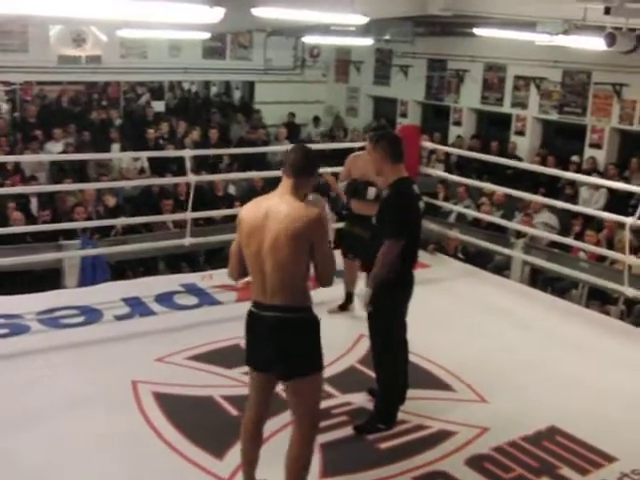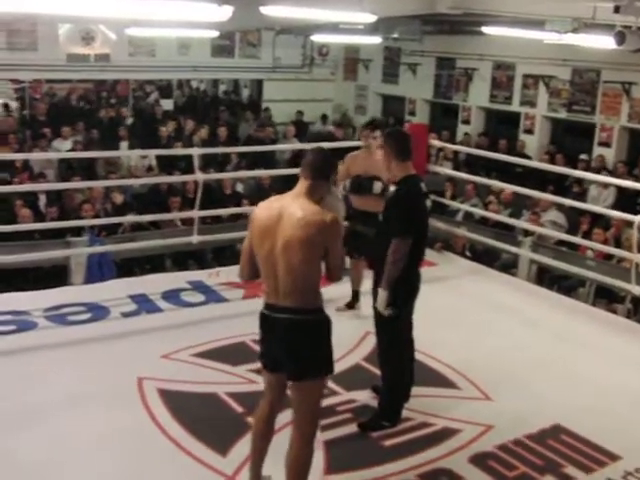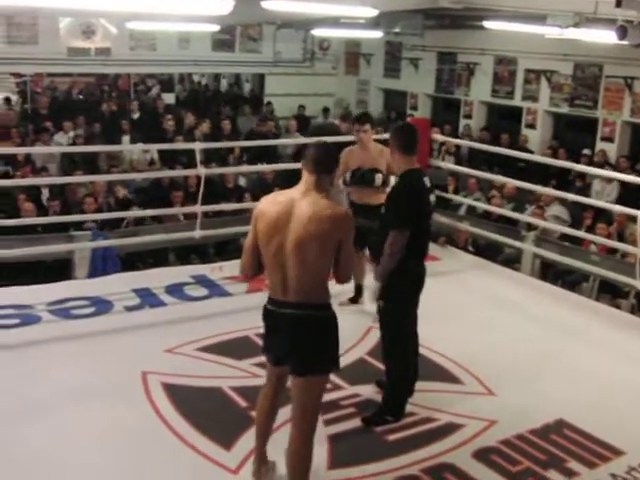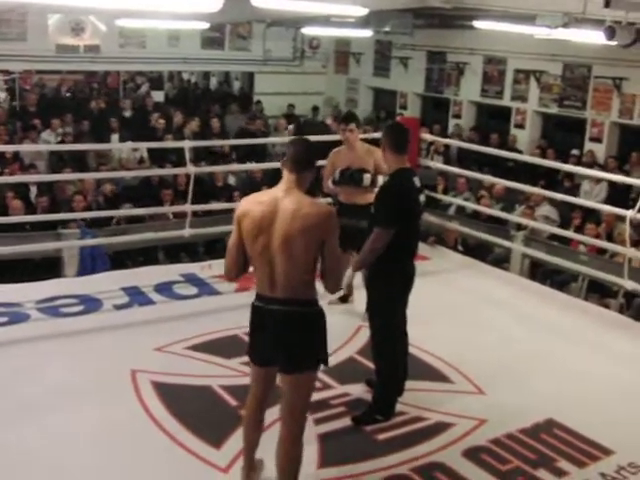
dt=0.2s
person 1, frame 1
left shoulder: (248, 211)
right shoulder: (310, 217)
left elbow: (235, 272)
right elbow: (325, 279)
left hip: (257, 319)
right hip: (295, 324)
left knee: (256, 409)
right knee: (305, 424)
person 1, frame 2
left shoulder: (261, 210)
right shoulder: (326, 220)
left elbow: (246, 273)
right elbow: (335, 275)
left hip: (270, 319)
right hip: (307, 325)
left knee: (271, 399)
right knee: (304, 426)
person 1, frame 3
left shoulder: (265, 206)
right shoulder: (337, 217)
left elbow: (248, 271)
right elbow: (343, 275)
left hip: (275, 314)
right hip: (313, 320)
left knee: (273, 385)
right knee: (304, 420)
person 1, frame 4
left shoulder: (246, 206)
right shoulder: (321, 215)
left elbow: (231, 272)
right elbow: (332, 285)
right wrist: (339, 260)
left hip: (262, 313)
right hip: (301, 318)
left knee: (257, 394)
right knee: (293, 418)
person 2, frame 1
left shoulder: (397, 197)
right shoulder: (407, 188)
left elbow: (390, 249)
left wrist: (370, 286)
left hip: (388, 283)
right hip: (399, 279)
left knee: (384, 345)
right knee: (395, 338)
left ankle: (385, 414)
right ankle: (395, 391)
person 2, frame 2
left shoulder: (402, 195)
right shoulder: (416, 185)
left elbow: (399, 248)
left wrist: (384, 288)
left hip: (396, 281)
right hip: (408, 277)
left knee: (390, 342)
right knee: (401, 336)
left ankle: (389, 411)
right ankle: (400, 388)
person 2, frame 3
left shoulder: (403, 189)
right shoulder: (422, 181)
left elbow: (396, 241)
left wrist: (378, 278)
left hip: (399, 275)
right hip: (414, 269)
left knee: (394, 337)
right knee: (406, 330)
left ankle: (393, 405)
right ankle: (405, 383)
person 2, frame 4
left shoulder: (393, 188)
right shoulder: (413, 181)
left elbow: (379, 239)
left wrist: (352, 269)
left hip: (387, 273)
right hip: (403, 267)
left knee: (384, 336)
right knee: (396, 330)
left ankle: (383, 405)
right ankle: (394, 383)
person 3, frame 1
right shoulder: (353, 159)
right elbow: (340, 184)
left wrist: (376, 195)
right wrist: (346, 189)
left hip: (375, 221)
right hip: (353, 217)
left knee: (373, 267)
right knee: (350, 262)
right ankle: (347, 300)
person 3, frame 2
right shoulder: (351, 158)
right elbow: (339, 185)
left wrist: (383, 188)
right wrist: (350, 187)
left hip: (379, 217)
right hip: (356, 215)
right knee: (355, 259)
right ankle: (355, 299)
person 3, frame 3
left shoulder: (385, 153)
right shoulder: (347, 154)
right elbow: (338, 182)
left wrist: (382, 181)
right wrist: (349, 181)
left hip: (378, 211)
right hip: (355, 209)
right knee: (357, 254)
right ankle: (358, 293)
person 3, frame 4
left shoulder: (372, 153)
right shoulder: (335, 155)
right elbow: (326, 186)
left wrist: (370, 180)
right wrist: (337, 180)
left hip: (367, 211)
right hip: (344, 210)
right knee: (346, 254)
right ankle: (347, 292)
